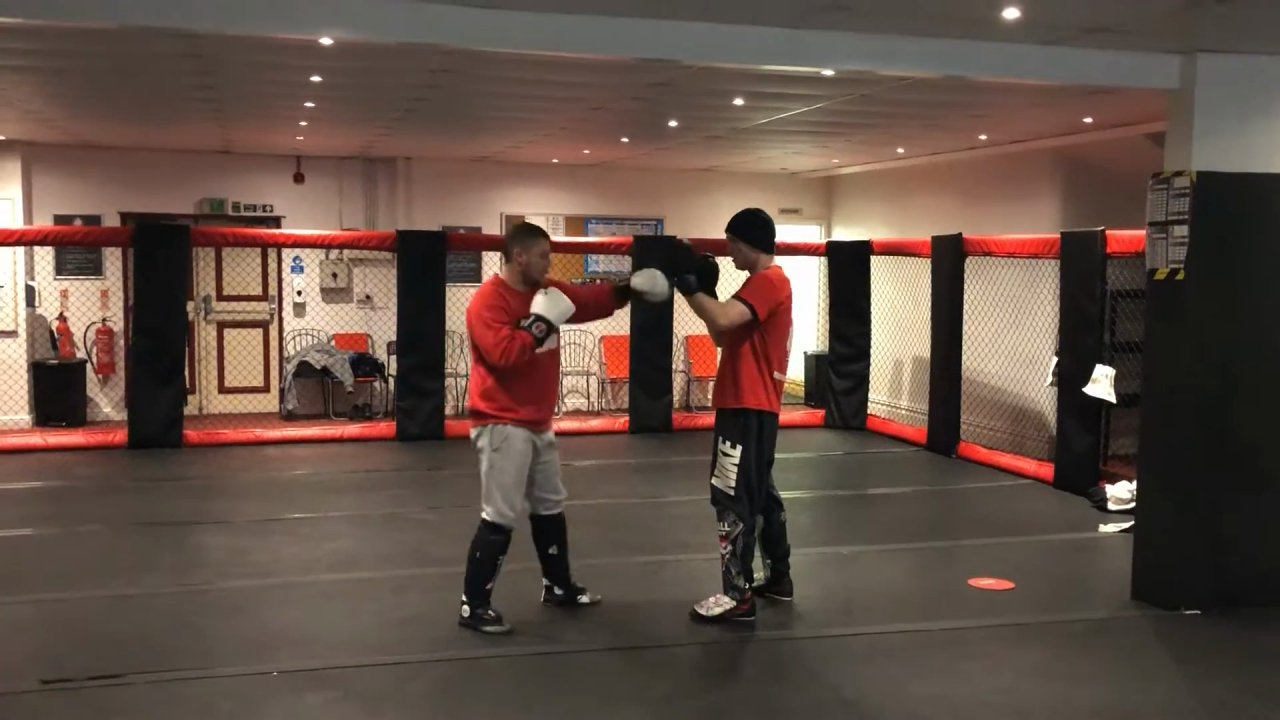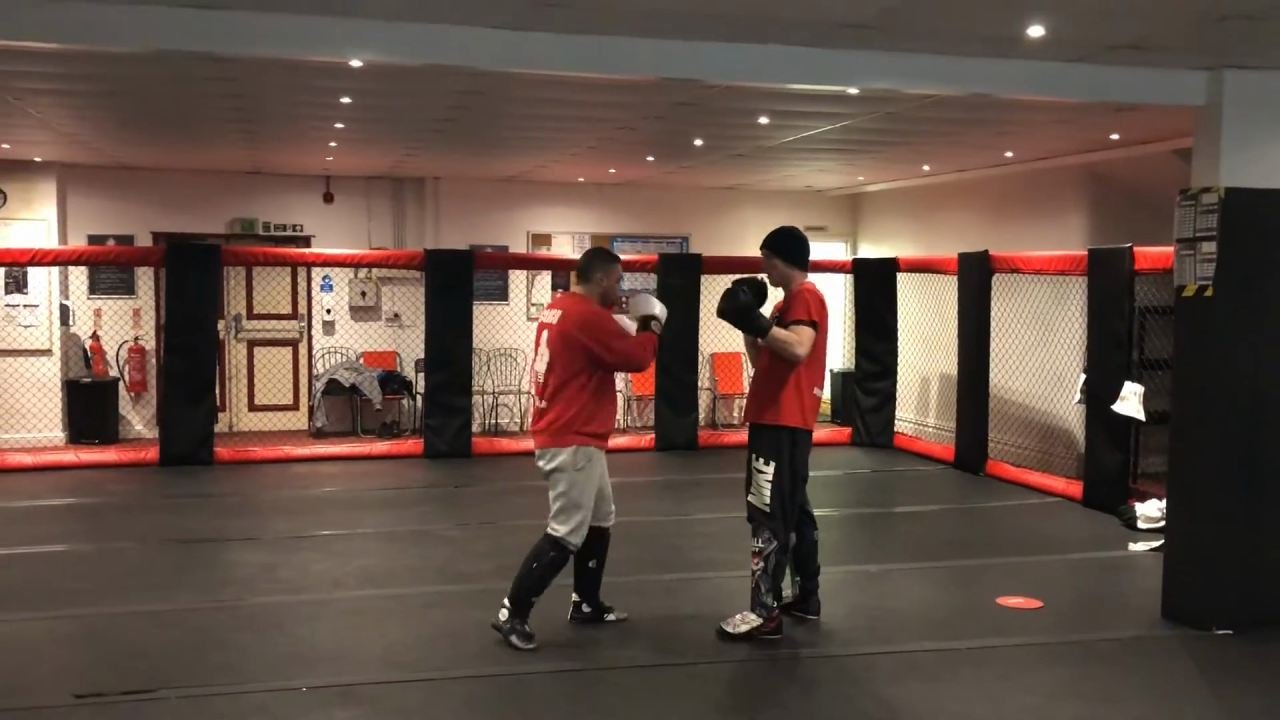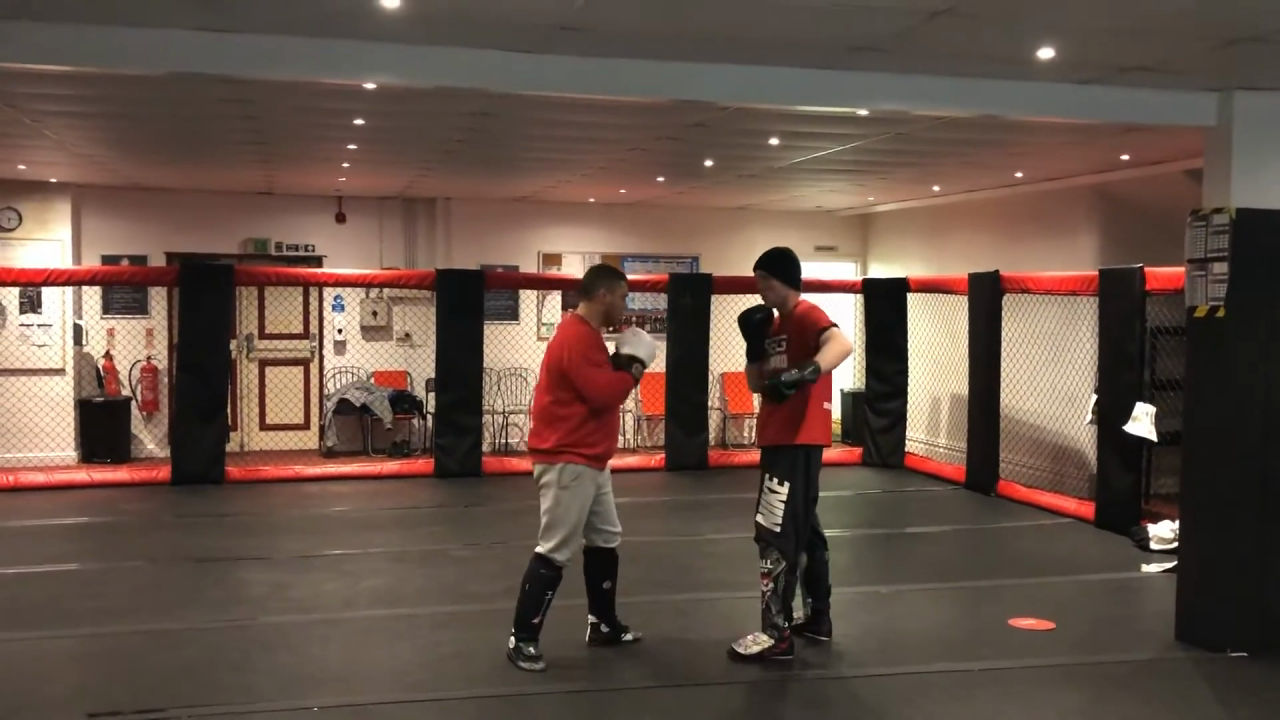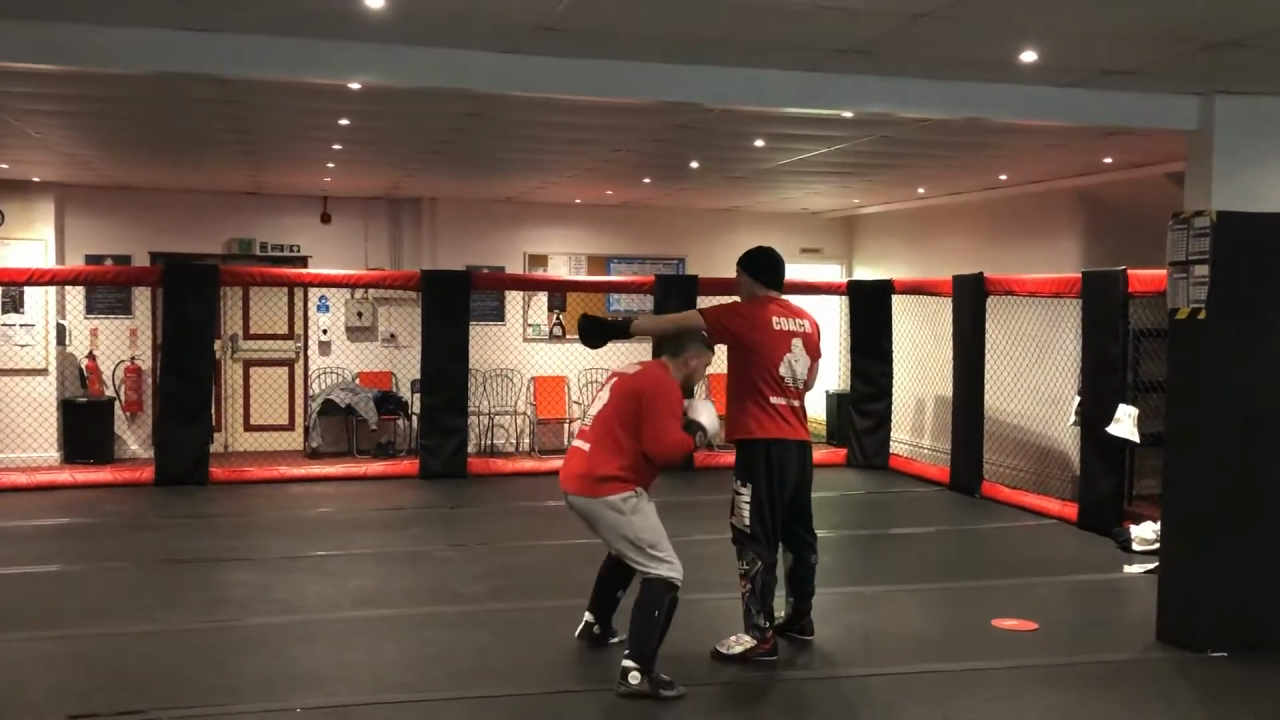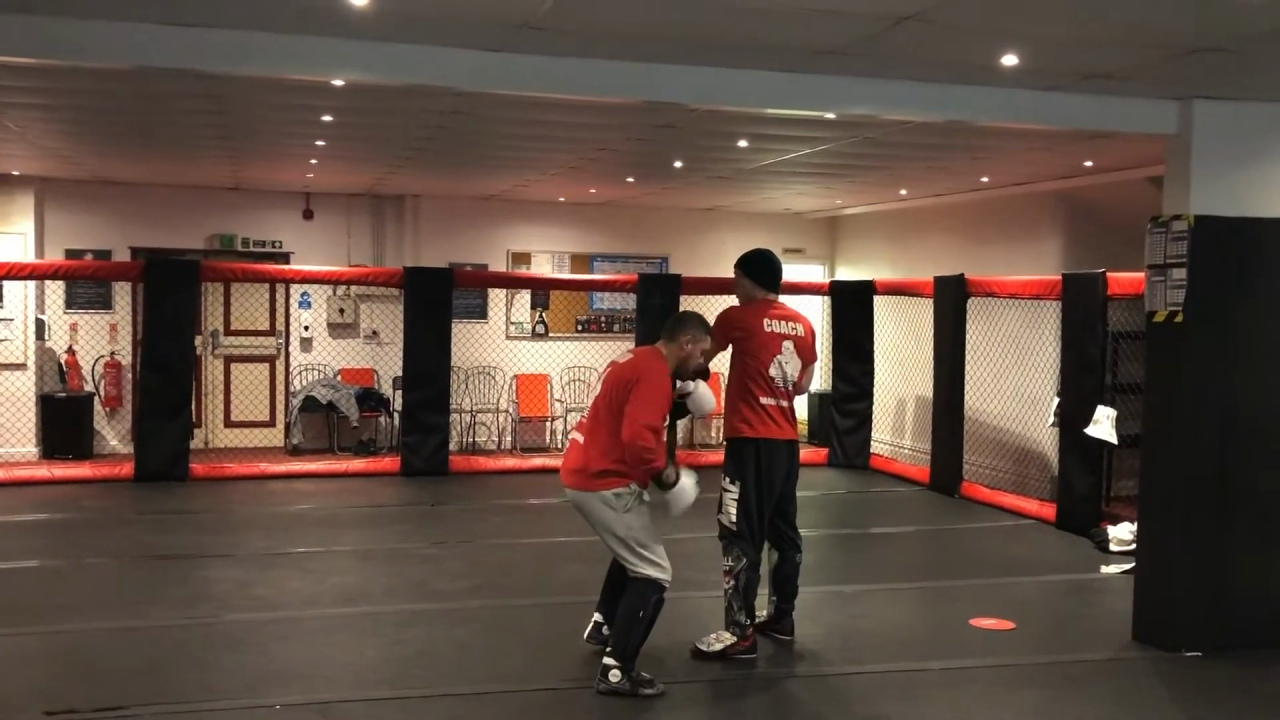
dt=1s
person 1, frame 1
left shoulder: (768, 282)
right shoulder: (758, 284)
left elbow: (721, 320)
right elbow: (723, 336)
left wrist: (688, 283)
right wrist: (704, 288)
left hip: (747, 407)
right hip: (753, 406)
left knee: (732, 496)
right knee: (760, 492)
left ankle: (738, 595)
right ankle: (778, 578)
person 1, frame 2
left shoulder: (804, 295)
right shoulder: (791, 299)
left elbow: (798, 348)
right elbow: (761, 359)
left wrist: (753, 321)
right wrist: (751, 320)
left hip: (782, 422)
right hip: (785, 421)
left knee: (768, 513)
right knee: (794, 509)
left ankle: (766, 612)
right ankle: (806, 597)
person 1, frame 3
left shoulder: (806, 315)
right shoulder: (775, 324)
left elbow: (840, 344)
right elbow: (756, 384)
left wrist: (807, 372)
right wrist: (755, 345)
left hip: (796, 441)
right hip: (783, 440)
left knee: (775, 533)
right knee: (803, 528)
left ankle: (777, 633)
right ankle: (818, 616)
person 1, frame 4
left shoulder: (745, 315)
right shoulder: (807, 322)
left elbow: (676, 324)
left wrist: (617, 328)
left hip: (762, 443)
right hip: (798, 441)
left knee: (755, 537)
right knee: (798, 531)
left ankle: (760, 634)
right ankle: (800, 616)
person 1, frame 5
left shoulder: (738, 318)
right shoulder: (803, 325)
left elbow: (704, 355)
right elbow: (803, 383)
left hip: (751, 441)
right hip: (787, 441)
left knee: (740, 535)
right knee: (783, 530)
left ankle: (740, 632)
right ankle: (782, 616)
person 2, frame 1
left shoulder: (545, 291)
right shoulder: (487, 301)
left elbow: (591, 300)
right elbow: (503, 354)
left wrist: (630, 287)
right wrist: (542, 322)
left hip: (537, 424)
right hip: (502, 425)
left knee: (550, 507)
right knee: (500, 517)
left ankle: (558, 586)
right ankle: (474, 604)
person 2, frame 2
left shoulder: (564, 310)
right shoulder: (586, 314)
right elbow: (635, 357)
left wrist: (625, 325)
right wrist: (652, 322)
left hip: (581, 439)
right hip: (571, 443)
left knee: (599, 520)
right knee: (567, 534)
left ankle: (586, 604)
right ankle: (513, 614)
person 2, frame 3
left shoulder: (584, 333)
right shoulder: (578, 337)
right elbow: (606, 393)
left wrist: (619, 359)
right wrist: (635, 362)
left hip: (585, 460)
right hip: (567, 462)
left knee: (605, 540)
right knee: (555, 551)
left ankle: (603, 624)
right ankle: (522, 638)
person 2, frame 4
left shoulder: (635, 373)
right shoulder: (663, 385)
right elbow: (664, 448)
left wrist: (683, 425)
right wrist: (697, 435)
left hip: (578, 480)
right hip: (608, 487)
left knee: (628, 550)
right knee: (664, 574)
left ankle: (594, 623)
right ankle: (636, 672)
person 2, frame 5
left shoulder: (637, 360)
right shoulder: (653, 372)
right elbow: (638, 437)
left wrist: (679, 406)
right wrist: (667, 472)
left hip: (584, 473)
right hip: (606, 482)
left knee: (633, 552)
right knee: (654, 574)
left ankle: (603, 624)
right ankle: (616, 671)
